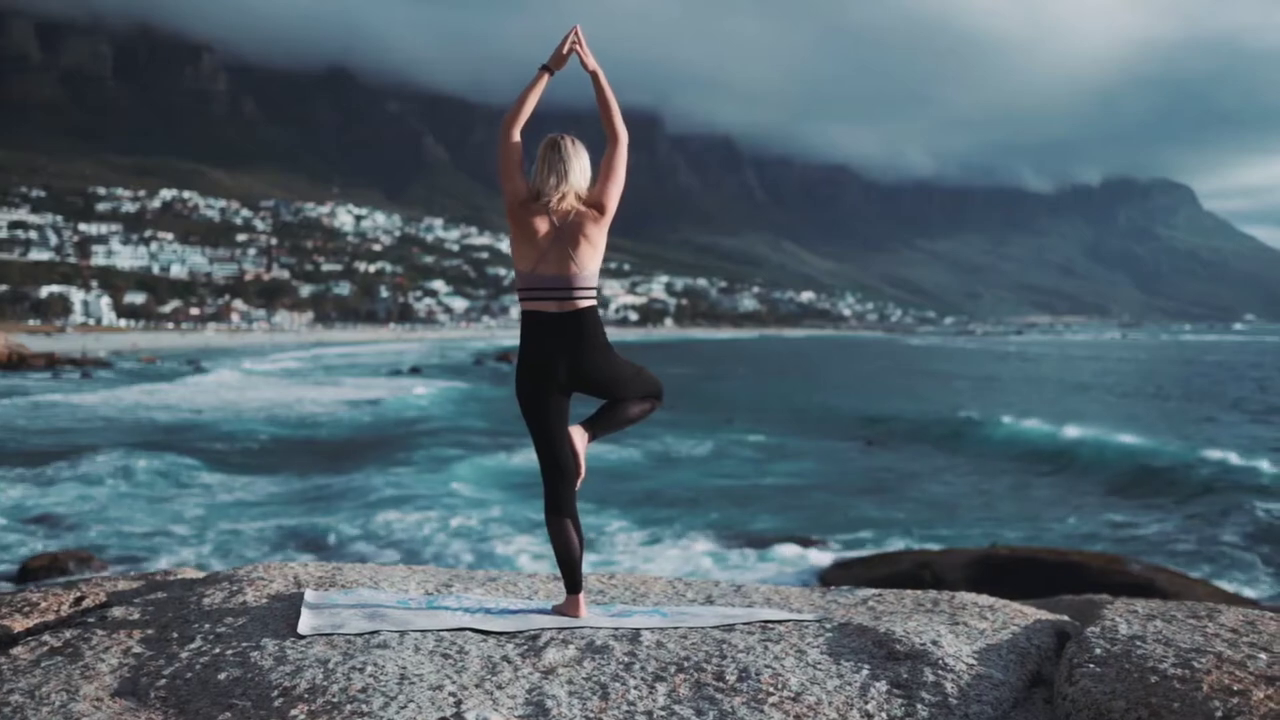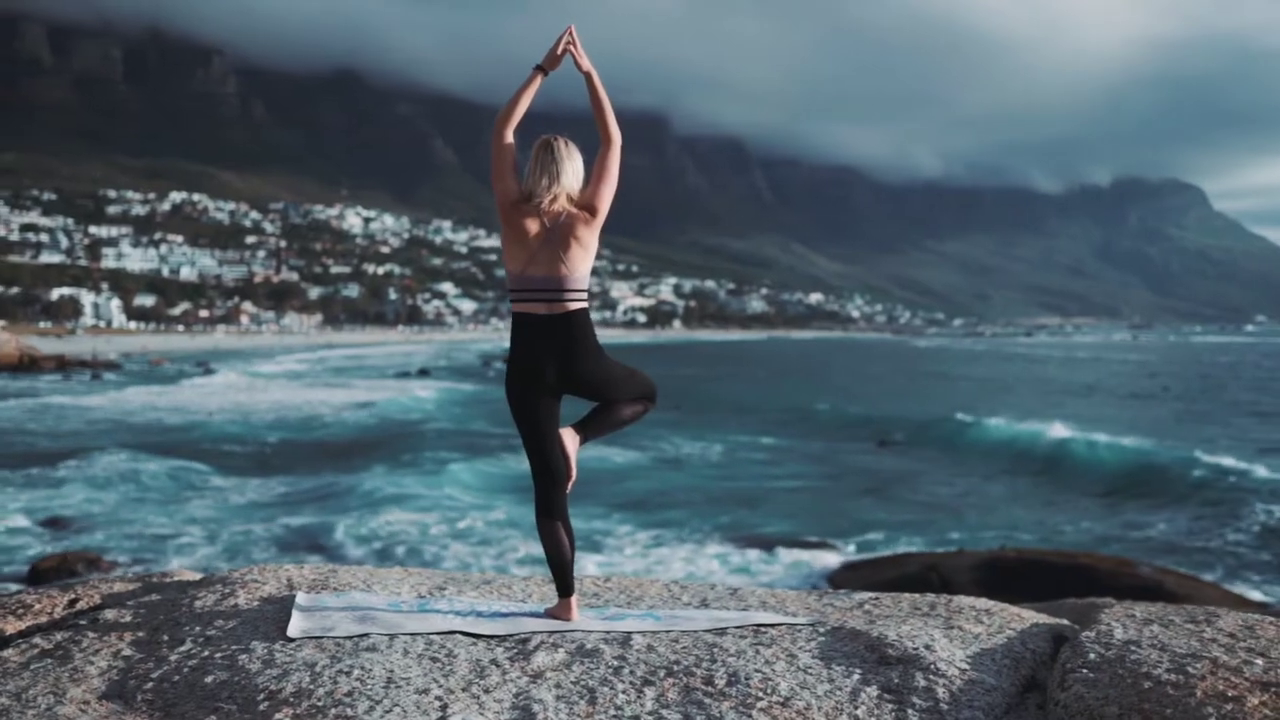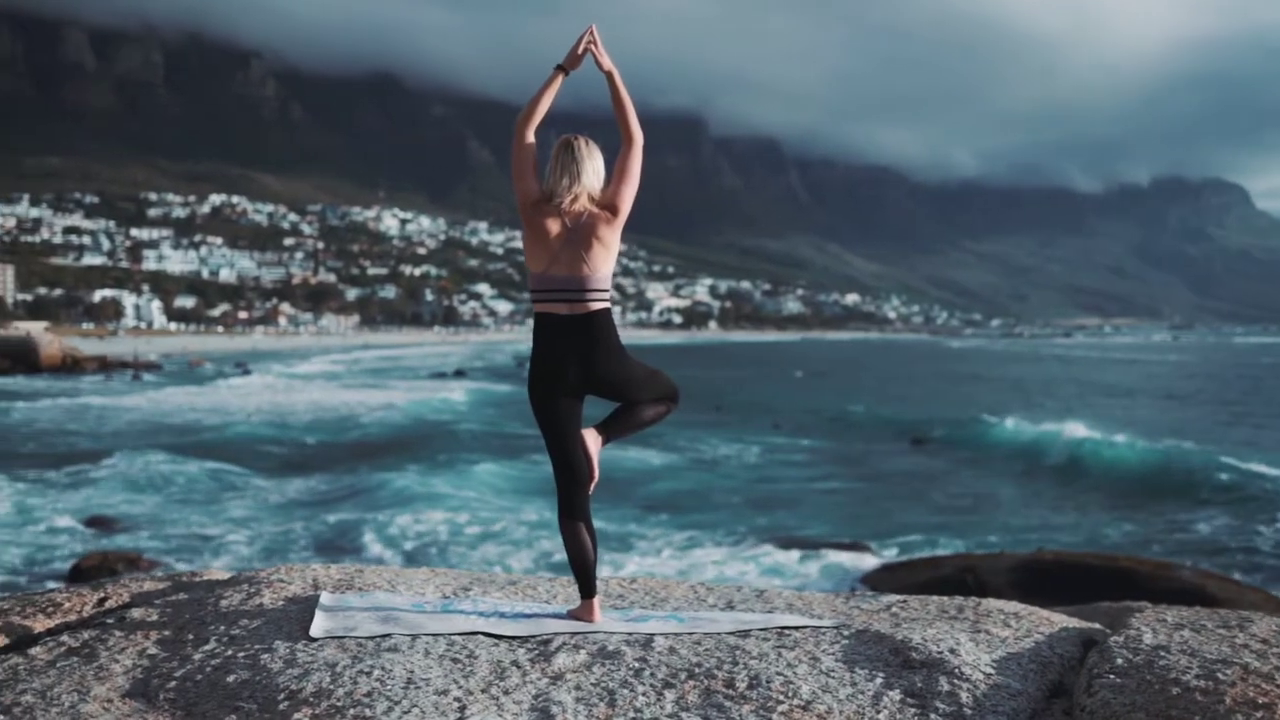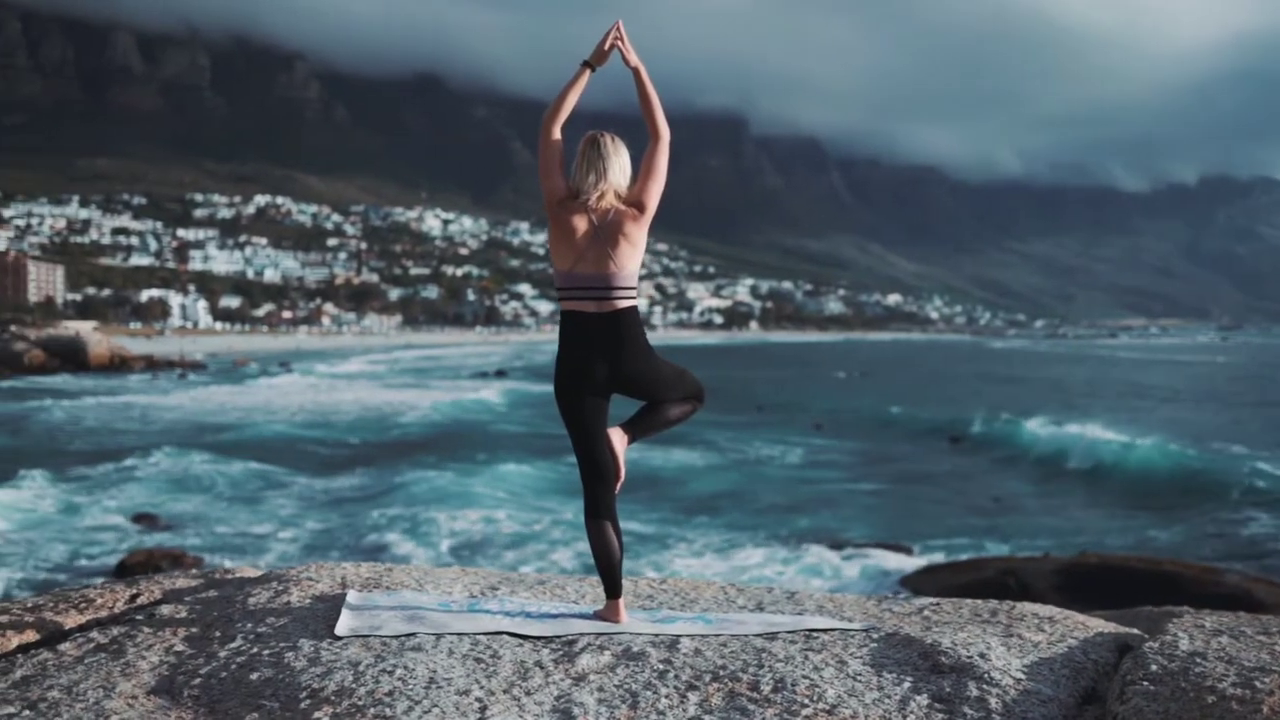
dt=0.5s
person 1, frame 1
left shoulder: (521, 215)
right shoulder: (597, 217)
left elbow: (510, 132)
right elbow: (619, 137)
left wrist: (549, 68)
right wrist: (593, 69)
left hip: (537, 357)
right hip: (588, 351)
left knee: (558, 484)
right knee: (651, 392)
left ankle: (576, 599)
right ankle: (586, 434)
person 1, frame 2
left shoulder: (513, 216)
right shoulder: (588, 218)
left elbow: (502, 133)
right elbow: (613, 140)
left wrist: (544, 69)
right wrist: (587, 69)
left hip: (527, 359)
right hip: (578, 354)
left knee: (548, 487)
right knee: (643, 393)
left ankle: (566, 601)
right ankle: (576, 435)
person 1, frame 3
left shoulder: (534, 217)
right shoulder: (609, 219)
left elbow: (523, 133)
right elbow: (635, 139)
left wrist: (564, 68)
right wrist: (608, 69)
left hip: (549, 361)
right hip: (600, 355)
left knee: (571, 487)
right knee: (666, 394)
left ankle: (589, 603)
right ankle: (599, 436)
person 1, frame 4
left shoulder: (561, 214)
right shoulder: (636, 216)
left elbow: (550, 130)
right elbow: (662, 137)
left wrist: (591, 64)
right wrist: (635, 65)
left hip: (576, 358)
right hip: (627, 353)
left knee: (597, 487)
right knee: (691, 392)
left ankle: (614, 604)
right ankle: (625, 435)
